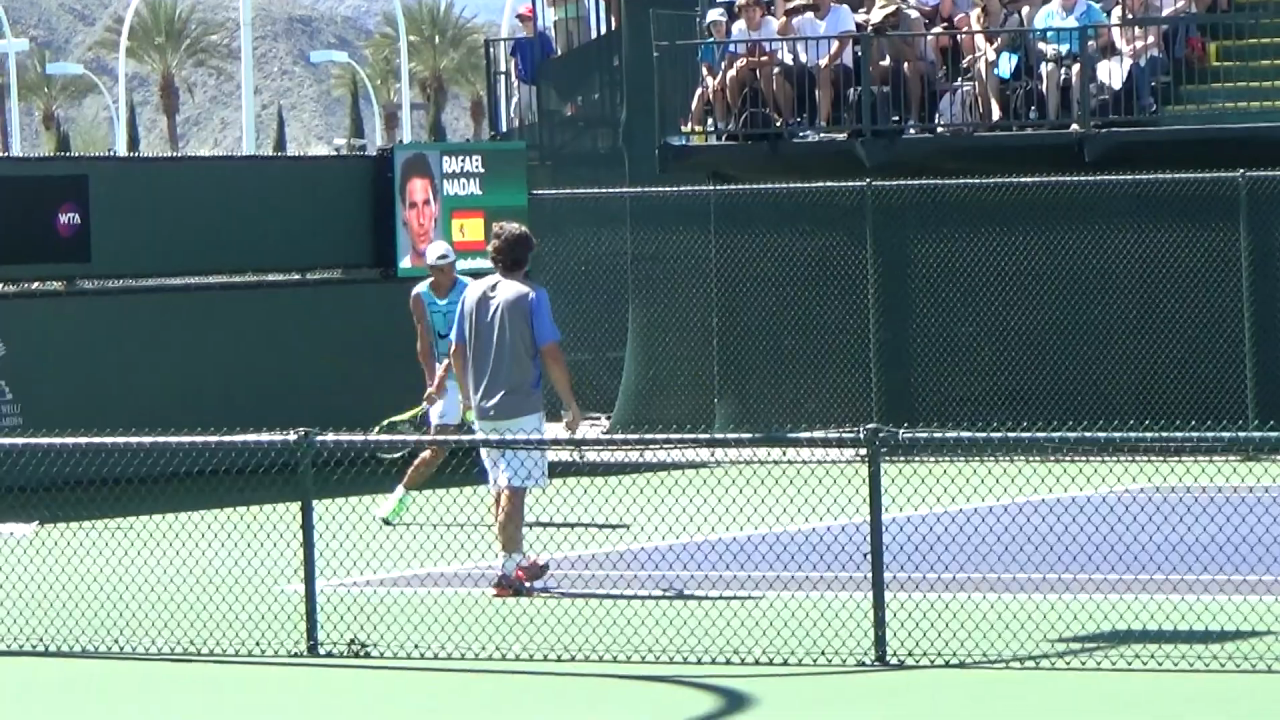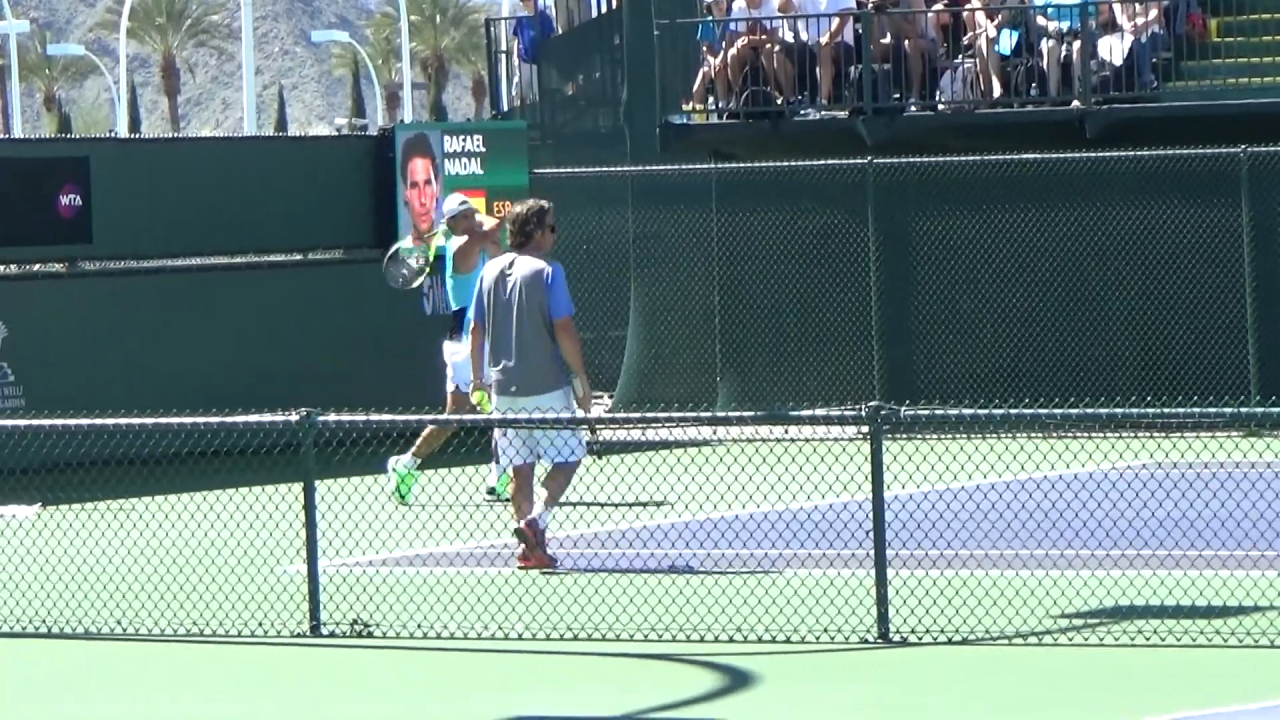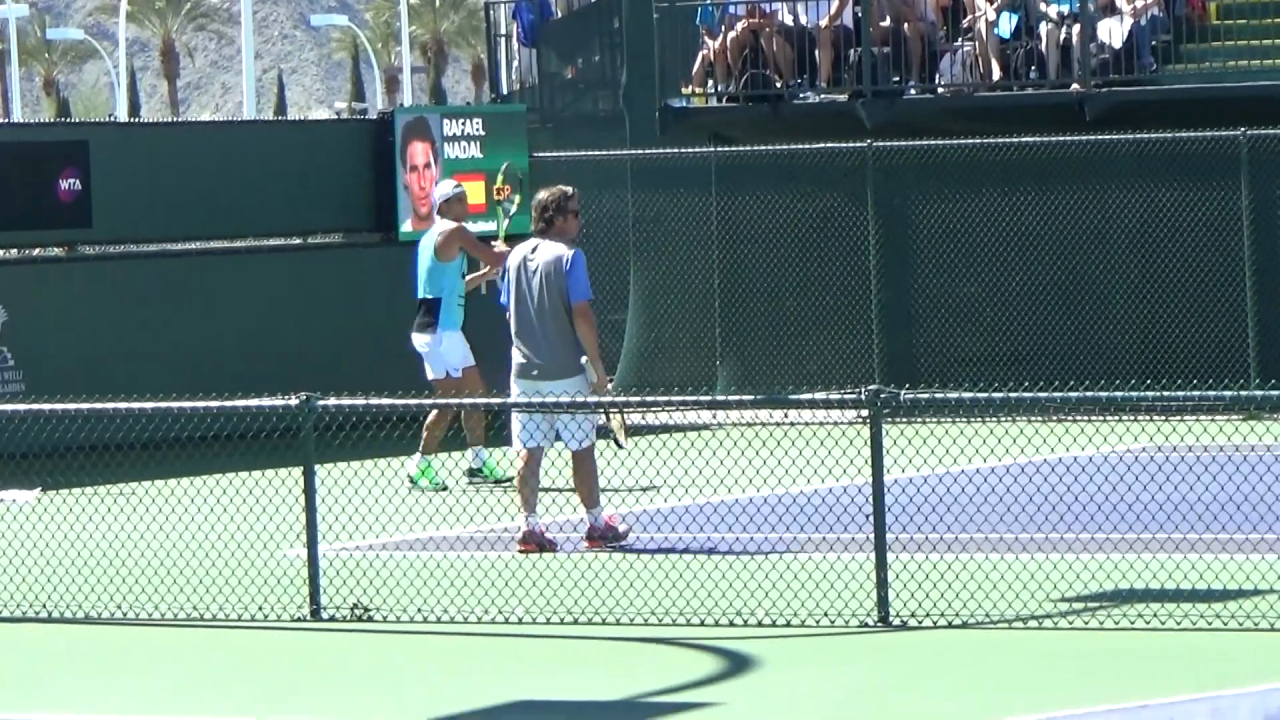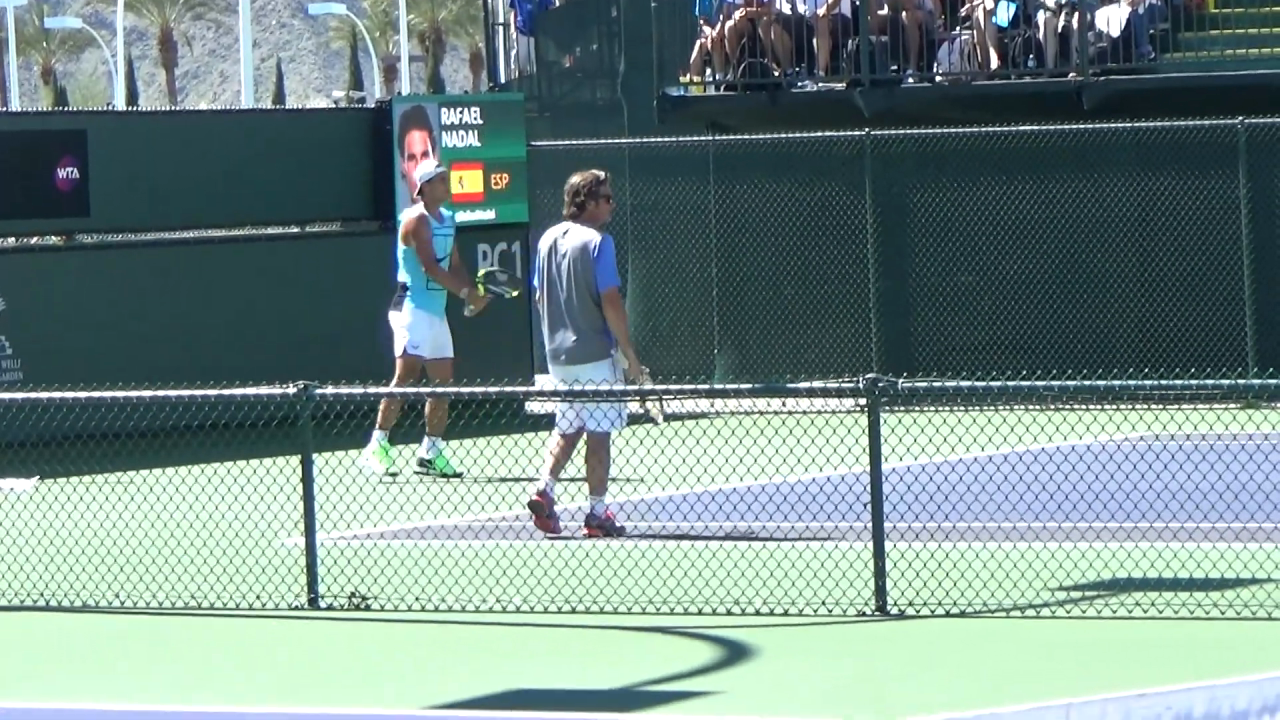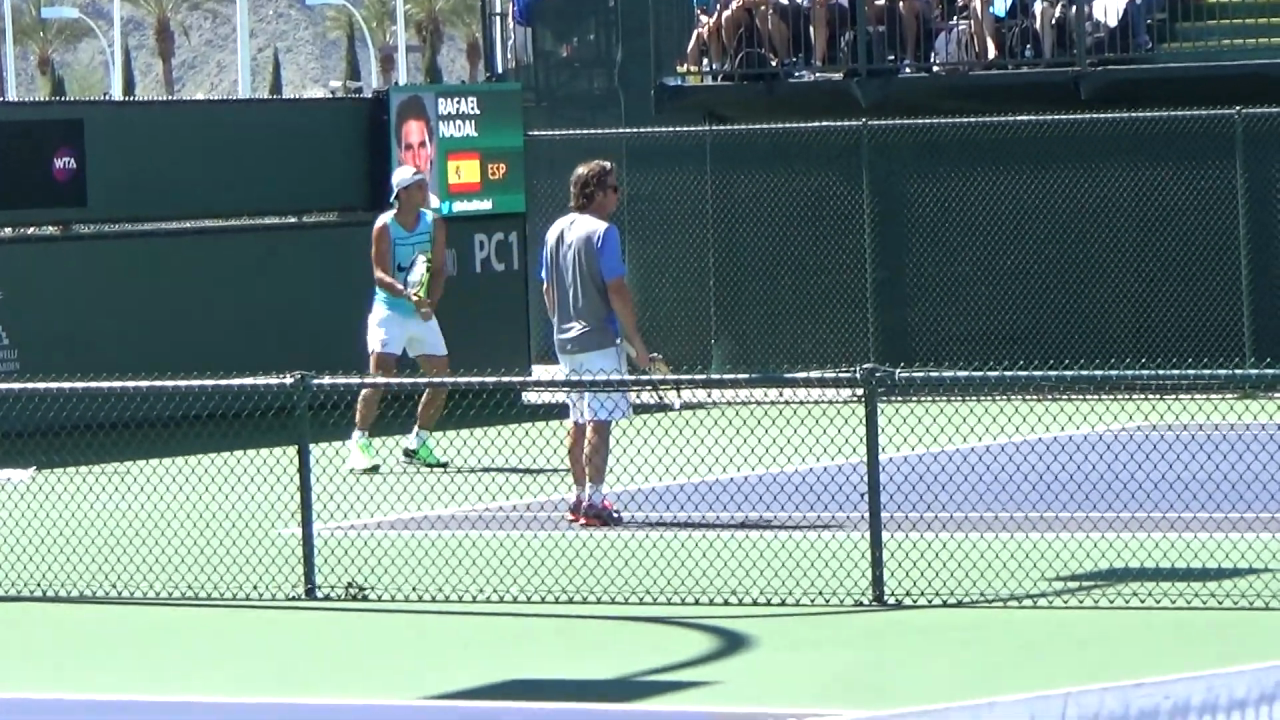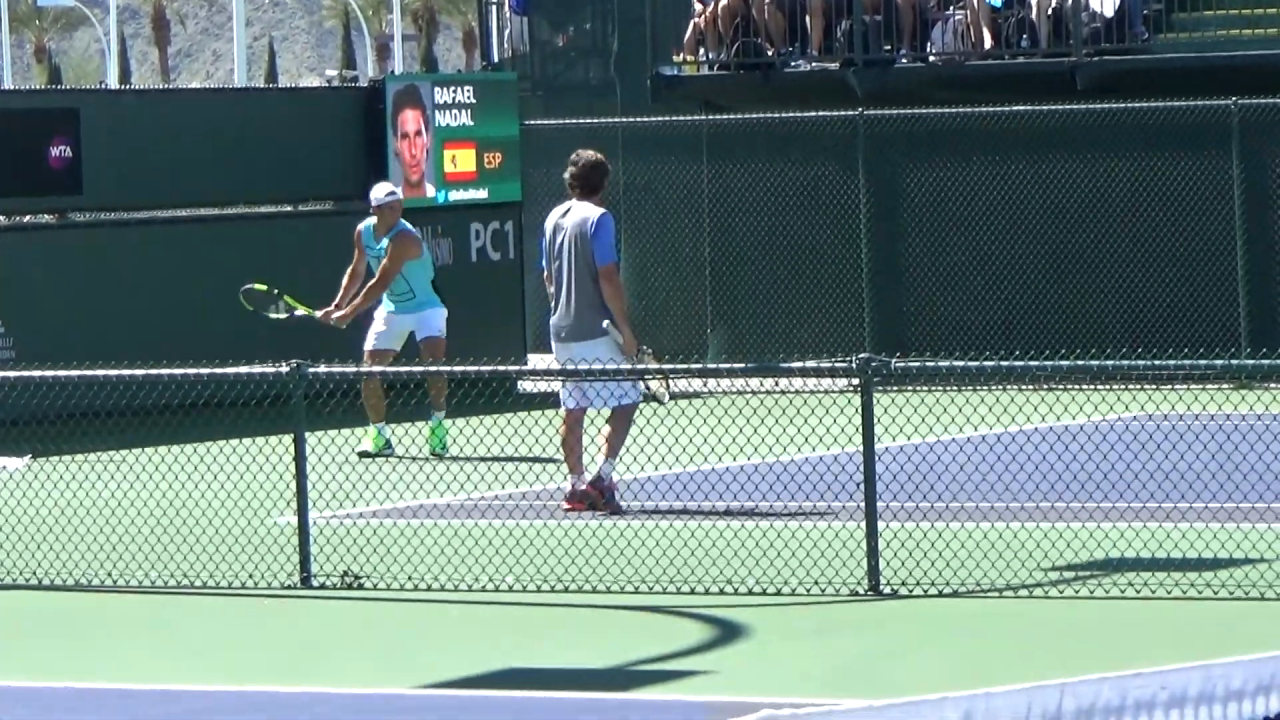
dt=0.4s
person 1, frame 1
left shoulder: (471, 293)
right shoulder: (531, 296)
left elbow: (457, 352)
right elbow: (551, 355)
left wrist: (468, 396)
right wrist: (571, 404)
left hip: (485, 410)
right hip: (521, 410)
left knee: (503, 490)
right knee: (513, 491)
left ankle: (518, 562)
right ankle: (507, 574)
person 1, frame 2
left shoulder: (490, 271)
right shoulder: (548, 271)
left elbow: (476, 330)
right elbow: (564, 330)
left wrist: (478, 377)
right wrist: (582, 378)
left hip: (504, 389)
right hip: (546, 387)
left knee: (521, 468)
right knee: (567, 460)
left ankle: (531, 547)
right ankle: (535, 520)
person 1, frame 3
left shoulder: (515, 256)
right shoulder: (569, 256)
right elbow: (582, 316)
right wrist: (598, 367)
left hip: (524, 372)
right hip: (567, 372)
left knee: (529, 451)
right knee: (582, 450)
left ankle: (530, 528)
right ankle: (596, 525)
person 1, frame 4
left shoulder: (548, 238)
right shoulder: (598, 242)
left elbow: (539, 296)
right elbow: (611, 303)
right wrist: (629, 353)
left hip: (558, 354)
right hip: (595, 355)
left knee: (568, 428)
right knee: (598, 433)
left ankle: (543, 488)
right ankle: (597, 515)
person 1, frame 5
left shoulder: (555, 231)
right shoulder: (603, 232)
left elbow: (548, 290)
right elbow: (617, 292)
right wrist: (637, 341)
left hip: (567, 343)
right hip: (599, 343)
left knee: (579, 423)
right knee: (598, 423)
left ankle: (581, 498)
right ankle: (593, 503)
person 1, frame 6
left shoulder: (554, 218)
right shoulder: (598, 218)
right elbow: (608, 278)
right wrist: (626, 328)
left hip: (562, 331)
right hip: (596, 332)
left knee: (573, 410)
right knee: (625, 402)
left ankle: (577, 487)
right ankle: (603, 476)
person 2, frame 1
left shoulder: (470, 290)
right shoulder: (420, 296)
right elbow: (425, 343)
left wrist: (443, 378)
right wrist: (434, 384)
right hip: (445, 382)
right knee: (437, 449)
right ankle: (398, 498)
person 2, frame 2
left shoulder: (473, 244)
right shoulder: (464, 245)
right elbow: (495, 227)
right wrist: (481, 219)
right hip: (467, 344)
right knee: (454, 415)
left ankle: (500, 481)
right ankle: (405, 466)
person 2, frame 3
left shoulder: (436, 236)
right shoulder: (453, 231)
right elbow: (497, 256)
left wrist: (485, 274)
right wrist: (504, 253)
left hip: (446, 329)
right hip: (438, 331)
left knee: (475, 393)
right knee: (449, 401)
left ankle: (479, 463)
right ankle: (420, 465)
person 2, frame 4
left shoulder: (447, 218)
right shoulder: (417, 218)
left elbow: (455, 265)
right elbow: (430, 268)
left wrist: (469, 292)
right wrist: (465, 291)
left hip: (437, 313)
right hip: (413, 310)
left knee: (444, 384)
right knee: (405, 377)
left ankle: (430, 454)
right ankle: (377, 446)
person 2, frame 5
left shoulder: (434, 223)
right shoulder: (384, 226)
left elbow: (438, 270)
right elbow: (380, 274)
left wrist: (431, 302)
right wrist: (407, 295)
left hip: (421, 315)
right hip: (388, 311)
left knee: (440, 378)
right knee: (379, 376)
left ankle: (417, 444)
right ankle: (359, 443)
person 2, frame 6
left shoulder: (404, 238)
right shoulder: (363, 231)
left elbow: (379, 285)
right elbow: (356, 270)
left wrist: (348, 314)
right wrist: (337, 305)
left hip: (426, 307)
right hip: (391, 310)
left knee: (434, 361)
right knee: (369, 374)
left ankle: (437, 424)
right ankle: (379, 435)
